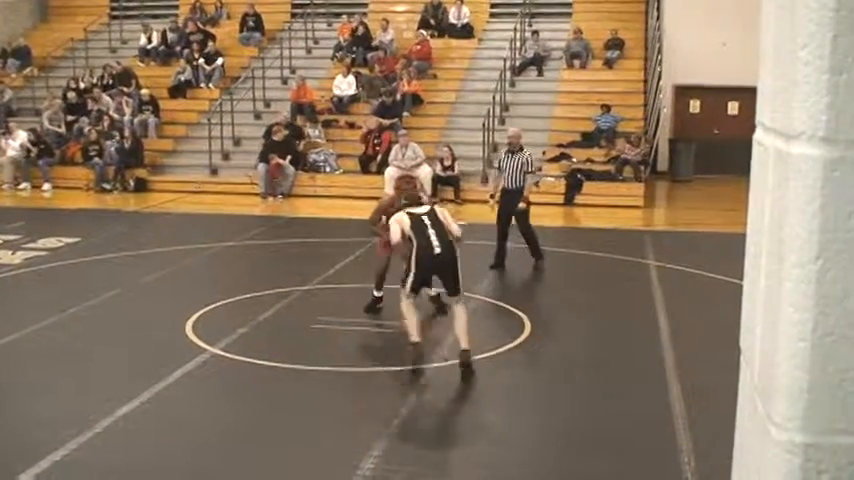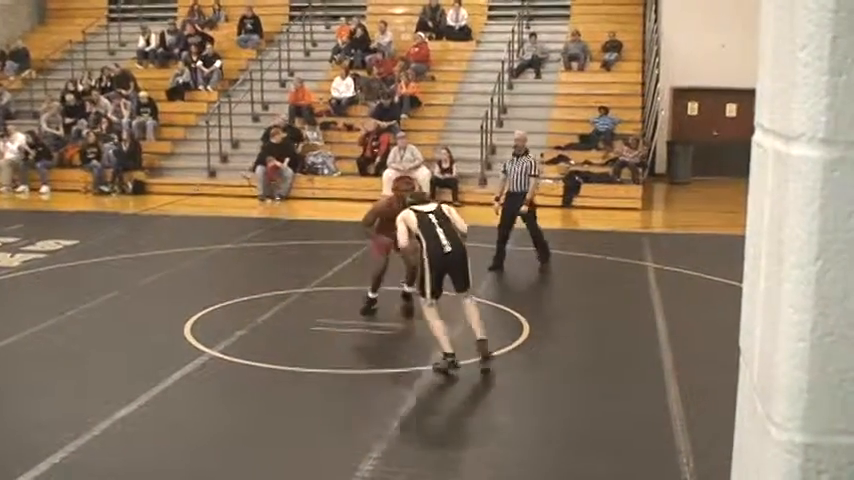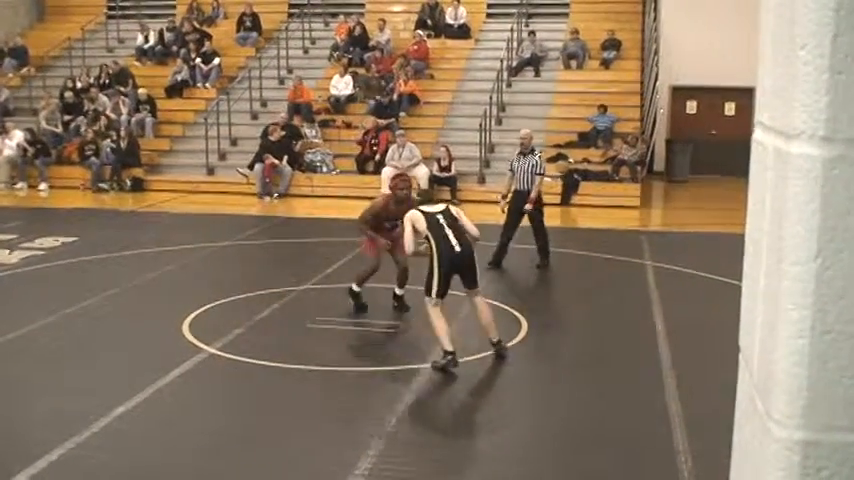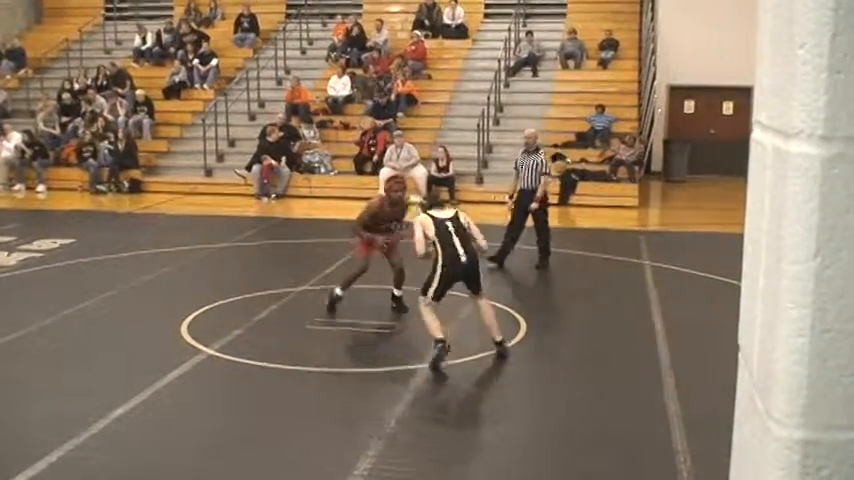
dt=0.1s
person 1, frame 1
left shoulder: (397, 217)
right shoulder: (437, 209)
left elbow: (395, 241)
right elbow: (457, 234)
left hip: (422, 258)
right hip: (447, 255)
left knee: (407, 300)
right knee: (457, 304)
left ankle: (416, 346)
right ankle: (465, 355)
person 1, frame 2
left shoulder: (404, 215)
right shoulder: (444, 207)
left elbow: (403, 244)
right elbow: (464, 230)
left hip: (432, 256)
right hip: (457, 252)
left knee: (428, 308)
right knee: (467, 297)
left ankle: (449, 357)
right ankle: (482, 345)
person 1, frame 3
left shoulder: (411, 215)
right shoulder: (452, 209)
left elbow: (409, 250)
right elbow: (475, 234)
left hip: (442, 257)
right hip: (465, 253)
left knee: (433, 307)
right knee: (475, 296)
left ankle: (449, 354)
right ankle: (497, 344)
person 1, frame 4
left shoulder: (421, 219)
right shoulder: (460, 215)
left elbow: (421, 252)
right elbow: (483, 246)
left hip: (447, 265)
right hip: (470, 261)
left knee: (425, 305)
right knee: (480, 298)
left ankle: (440, 343)
right ankle: (500, 344)
person 2, frame 1
left shoulder: (526, 156)
right shoulder: (503, 155)
left elbow: (529, 180)
right elbow: (497, 176)
left wrist: (524, 200)
right wrist: (492, 196)
left hip: (519, 194)
right hip: (505, 194)
left knee: (524, 227)
right knee: (501, 227)
left ankle: (538, 256)
right ankle: (499, 261)
person 2, frame 2
left shoulder: (530, 160)
right shoulder: (509, 158)
left elbow: (533, 183)
right elbow: (503, 179)
left wrist: (526, 203)
right wrist: (497, 199)
left hip: (524, 198)
right hip: (510, 197)
left knee: (533, 229)
right knee: (503, 230)
left ankle: (544, 258)
right ankle: (498, 262)
person 2, frame 3
left shoulder: (537, 158)
right shoulder: (516, 157)
left elbow: (538, 182)
right elbow: (510, 178)
left wrist: (531, 202)
right wrist: (504, 198)
left hip: (532, 196)
right hip: (517, 195)
left knee: (538, 229)
right knee: (508, 227)
left ankle: (544, 258)
right ankle: (498, 259)
person 2, frame 4
left shoulder: (542, 157)
right shoulder: (521, 155)
left elbow: (544, 181)
left wrist: (537, 201)
right wrist: (511, 196)
left hip: (537, 196)
right hip: (522, 194)
left knee: (541, 228)
right knee: (513, 226)
left ankle: (544, 259)
right ankle: (500, 257)
person 3, frame 1
right shoulder: (386, 204)
right elbow: (372, 224)
right wrist: (385, 236)
right hip: (389, 234)
right knee: (382, 267)
left ankle: (435, 297)
right ankle: (377, 297)
person 3, frame 2
right shoulder: (384, 205)
right elbow: (365, 225)
right wrist: (380, 239)
right hip: (382, 236)
left knee: (413, 265)
right knee: (380, 268)
left ankle: (407, 295)
right ankle: (371, 299)
person 3, frame 3
left shoulder: (411, 202)
right shoulder: (380, 204)
right elbow: (361, 222)
right wrist: (377, 239)
left hip: (394, 234)
right hip: (375, 233)
left knee: (403, 266)
right knee: (374, 266)
left ankle: (398, 297)
right ankle: (355, 290)
person 3, frame 4
left shoulder: (403, 205)
right shoulder: (375, 206)
right elbow: (356, 228)
left wrist: (397, 234)
right wrist: (375, 238)
left hip: (387, 236)
right hip: (367, 235)
left knee: (399, 266)
right knee: (362, 267)
left ankle: (397, 298)
right ankle: (336, 295)
